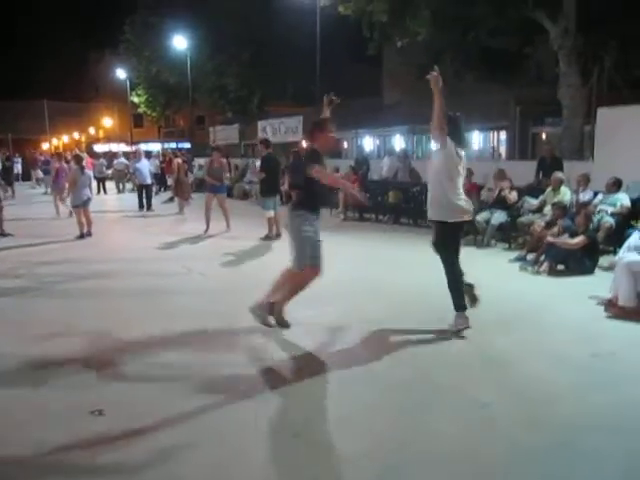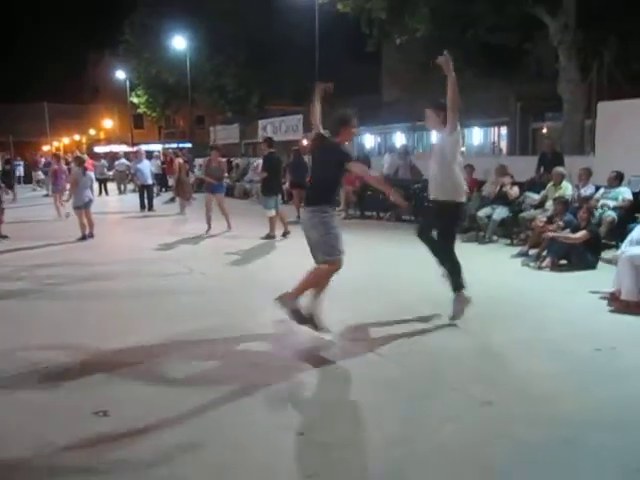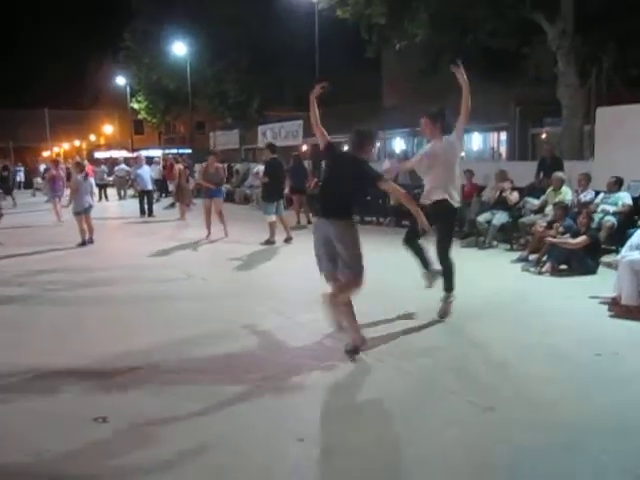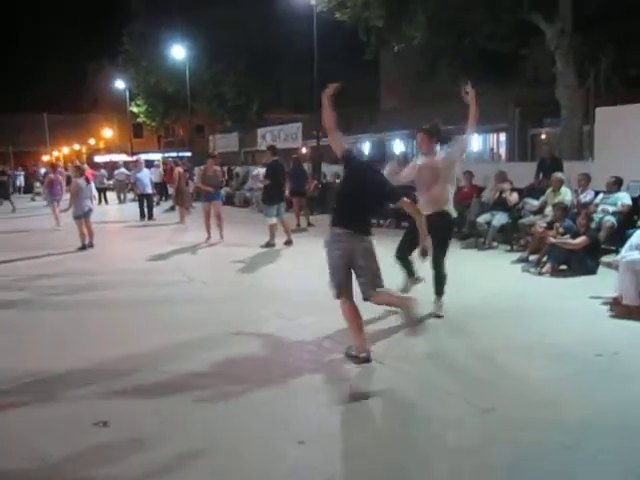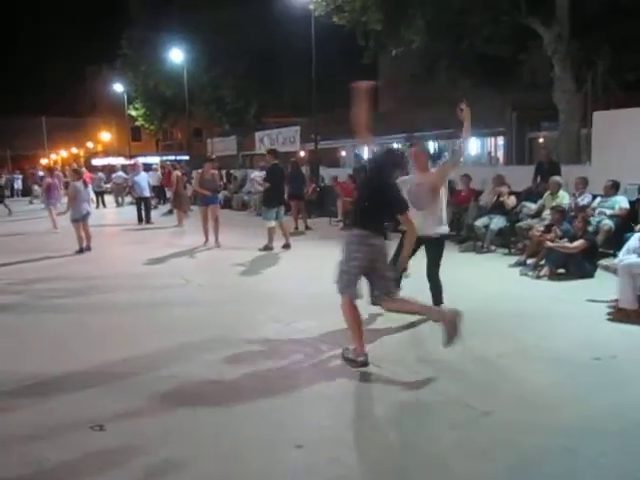
dt=0.1s
person 1, frame 1
left shoulder: (317, 153)
right shoulder: (312, 156)
left elbow: (323, 128)
right elbow: (319, 174)
left wrist: (327, 109)
right wrist: (347, 186)
left hip: (311, 217)
right hip: (302, 216)
left knee: (312, 270)
right knee: (304, 267)
left ankle: (276, 306)
right ankle: (265, 303)
person 1, frame 2
left shoulder: (321, 143)
right shoulder: (336, 151)
left elbow: (315, 119)
right elbow: (361, 170)
left wrist: (317, 95)
right wrist: (389, 190)
left hip: (312, 210)
right hip: (321, 211)
left knee: (326, 264)
right knee: (332, 262)
left ankle: (309, 307)
right ankle: (291, 297)
person 1, frame 3
left shoulder: (335, 156)
right shoulder: (366, 170)
left elbow: (316, 127)
right elbow: (394, 190)
left wrist: (313, 98)
right wrist: (418, 212)
left hip: (321, 224)
right hip: (344, 226)
left knee: (338, 282)
right knee: (353, 279)
left ankle: (355, 336)
right ankle: (336, 297)
person 1, frame 4
left shoulder: (355, 167)
right shoulder: (383, 185)
left elbow: (332, 131)
right elbow: (413, 208)
left wrist: (326, 99)
right wrist: (423, 236)
left hip: (338, 237)
right hip: (362, 239)
left knee: (344, 296)
right knee: (374, 293)
left ankle: (360, 348)
right ankle: (403, 302)
person 1, frame 5
left shoulder: (377, 167)
right shoulder: (395, 192)
left elbow: (362, 129)
right elbow: (411, 227)
left wrist: (361, 93)
right wrist: (405, 254)
left hip: (358, 238)
right hip: (376, 242)
left knee: (347, 296)
right knee: (386, 299)
left ankle: (359, 352)
right ankle: (442, 313)
person 2, frame 1
left shoulder: (446, 149)
right shoulder: (454, 153)
left elbow: (438, 122)
left wrist: (437, 90)
left hip: (448, 216)
right hip: (457, 214)
left knee: (449, 263)
right knee: (449, 258)
left ankle: (461, 315)
right ankle: (465, 287)
person 2, frame 2
left shoulder: (450, 135)
right shoulder: (445, 138)
left elbow: (453, 105)
left wrist: (450, 73)
left hip: (450, 198)
right hip: (441, 197)
left knee: (445, 246)
right knee: (423, 231)
left ankle: (459, 294)
right ankle: (450, 269)
person 2, frame 3
left shoulder: (452, 142)
right shoulder: (427, 149)
left elbow: (464, 116)
right elbow: (410, 164)
left wrist: (465, 84)
left hip: (447, 204)
right hip: (428, 202)
left knee: (443, 252)
right knee: (409, 239)
left ankle: (448, 295)
right ankle: (429, 269)
person 2, frame 4
left shoulder: (450, 157)
right shoulder: (416, 165)
left elbow: (470, 131)
right elbow: (398, 179)
left wrist: (472, 103)
right wrist: (390, 173)
left hip: (443, 216)
right hip: (423, 215)
left knee: (438, 263)
right knee: (402, 253)
left ankle: (438, 300)
right ankle: (411, 277)
person 2, frame 5
left shoulder: (441, 172)
right shoulder: (406, 182)
left elbow: (461, 150)
left wrist: (467, 120)
left hip: (436, 231)
right hip: (414, 231)
left knee: (432, 274)
right knee: (395, 268)
left ankle: (438, 306)
